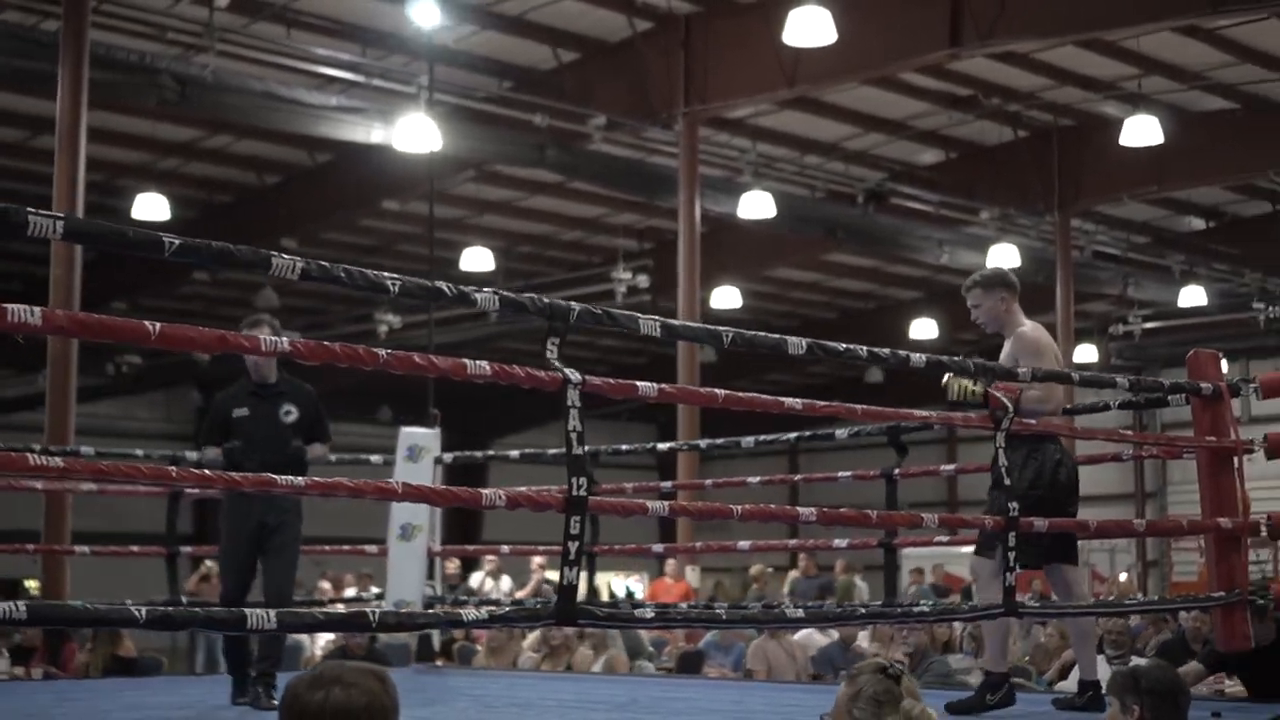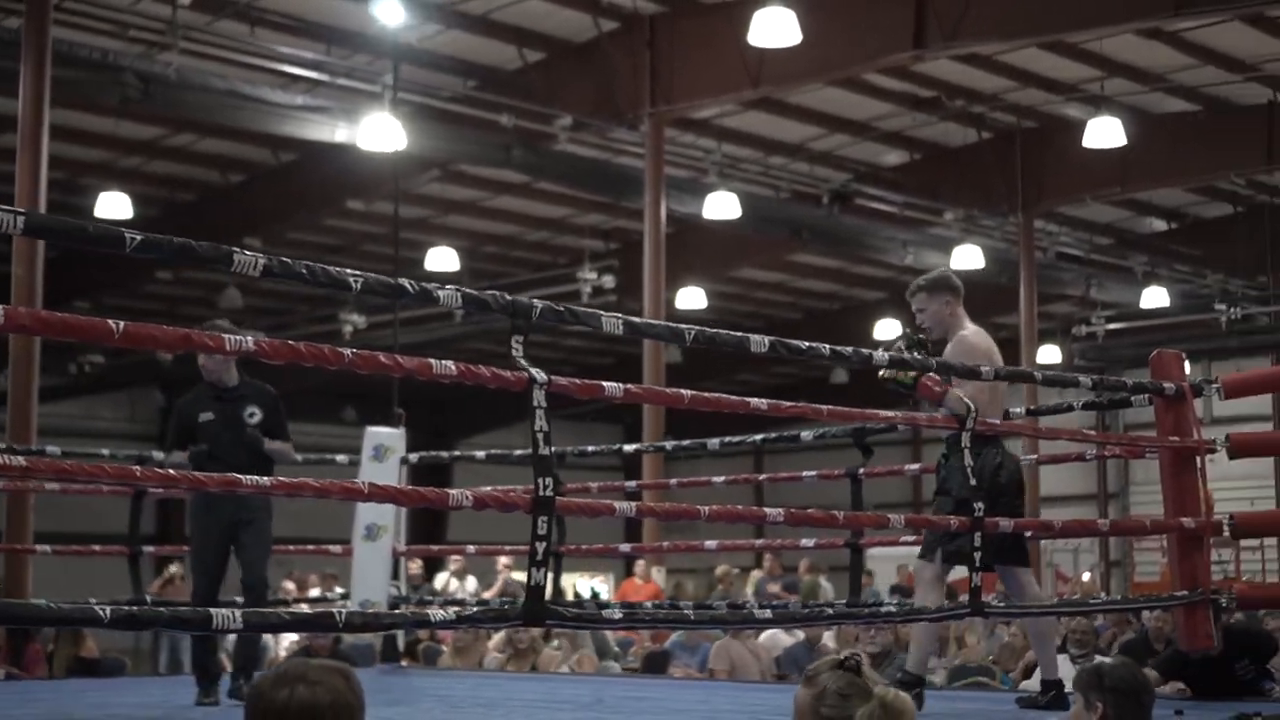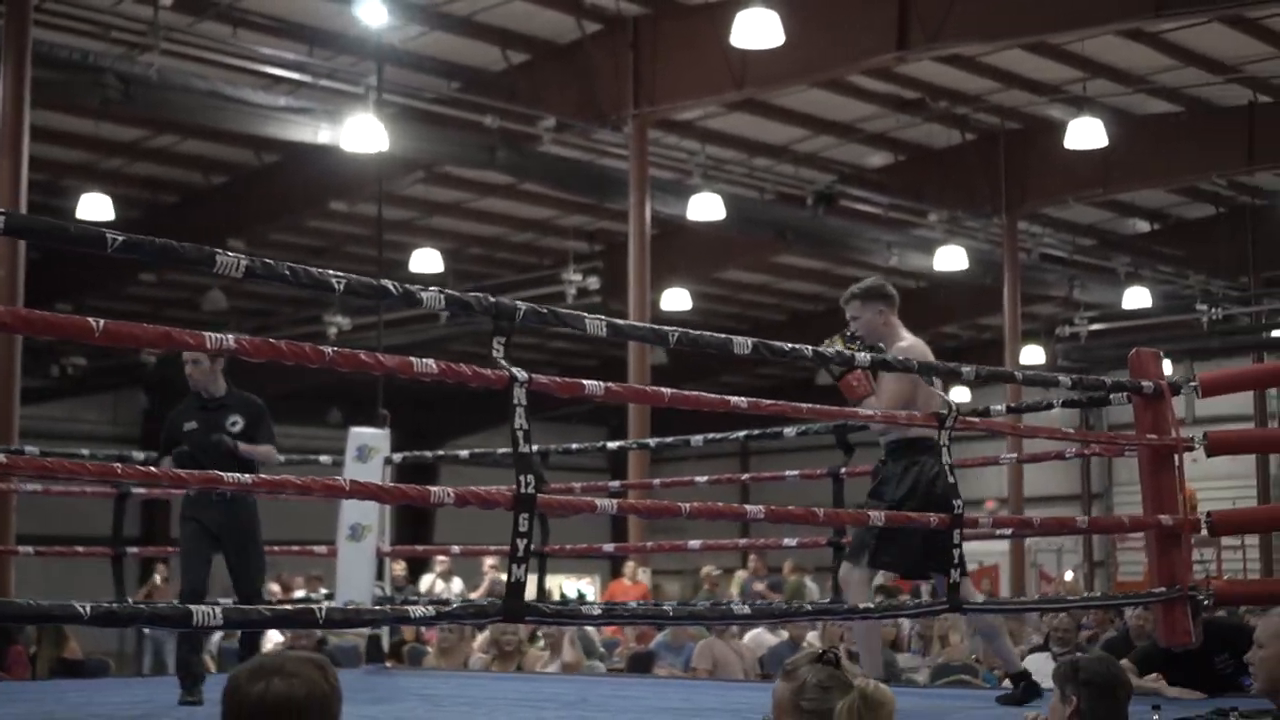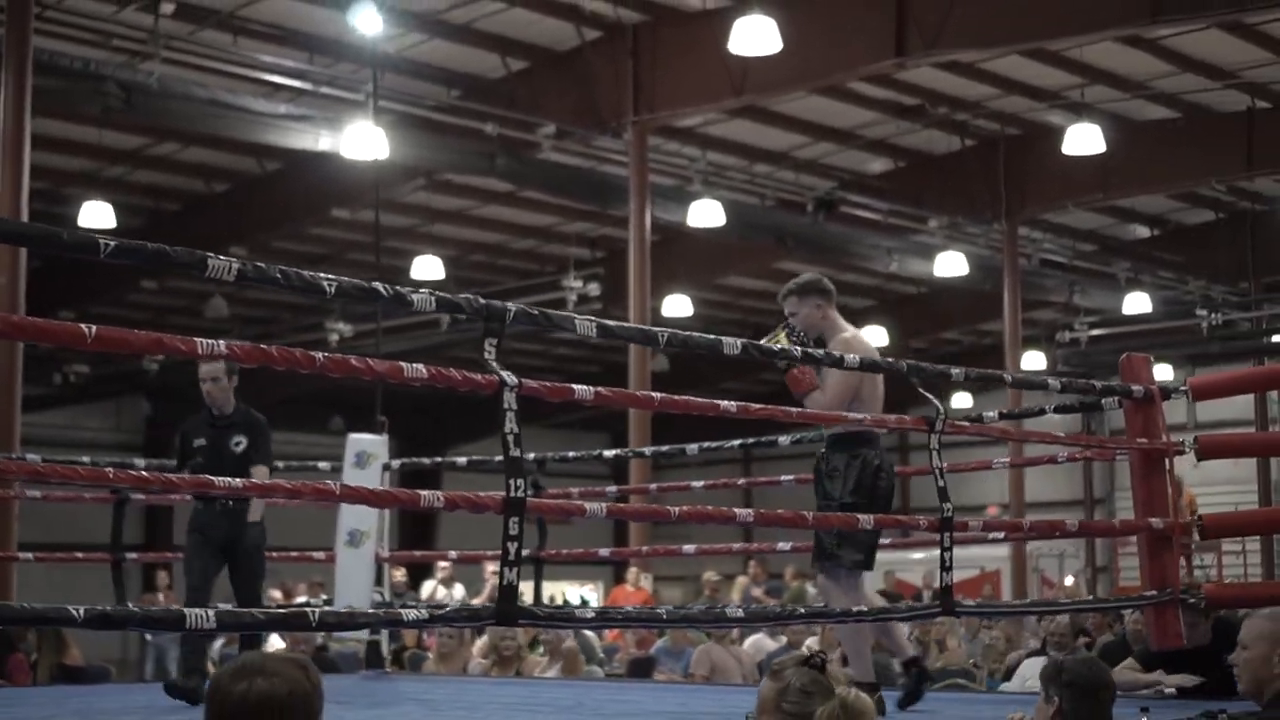
dt=0.2s
person 1, frame 1
left shoulder: (1026, 337)
right shoulder: (1026, 341)
left elbow: (1050, 401)
left wrist: (986, 393)
right wrist: (981, 393)
left hip: (1030, 461)
right hip: (1042, 461)
left knee: (986, 568)
right knee: (1065, 577)
left ankle: (996, 681)
right ankle: (1090, 687)
person 1, frame 2
left shoulder: (966, 343)
right shoulder: (973, 343)
left elbow: (969, 406)
left wrist: (921, 380)
right wrist: (921, 382)
left hip: (972, 466)
right hip: (989, 465)
left knee: (927, 572)
right knee: (1019, 581)
left ankle: (910, 684)
right ankle: (1052, 686)
person 1, frame 3
left shoulder: (901, 352)
right shoulder: (910, 351)
left elbow: (883, 418)
left wrist: (847, 374)
right wrist: (854, 370)
left hip: (910, 471)
right hip: (923, 473)
left knee: (854, 574)
right knee: (956, 587)
right ankle: (1021, 678)
person 1, frame 4
left shoulder: (846, 343)
right shoulder: (846, 345)
left elbow: (829, 411)
right elbow: (834, 407)
left wrist: (794, 366)
right wrist: (801, 363)
left hip: (853, 466)
right hip: (855, 467)
left knee: (835, 583)
right knee: (845, 582)
left ankle: (866, 691)
right ankle: (910, 664)
person 2, frame 1
left shoulder: (303, 396)
right shoulder: (227, 399)
left elbow: (324, 448)
right elbow: (207, 452)
left wrist: (303, 452)
right wrist: (225, 456)
left hip: (284, 503)
right hip: (240, 502)
left knee: (279, 593)
right knee: (233, 594)
left ankle: (265, 683)
right ankle: (241, 680)
person 2, frame 2
left shoulder: (264, 397)
right shoulder: (190, 404)
left elbow: (288, 452)
right elbow: (172, 459)
left wrist: (263, 443)
right wrist: (192, 458)
left hip: (252, 502)
right hip: (210, 503)
left knee: (256, 584)
right knee: (205, 593)
left ankle: (243, 676)
right ankle: (207, 681)
person 2, frame 3
left shoulder: (250, 406)
right shoulder: (180, 414)
left elbow: (270, 455)
right elbow: (165, 466)
left wrist: (236, 447)
right wrist: (177, 462)
left hip: (238, 507)
right hip: (197, 508)
left knee: (251, 595)
right knee: (192, 591)
right ankle: (191, 682)
person 2, frame 4
left shoulder: (255, 424)
right shoulder: (192, 428)
left elbow: (261, 476)
left wrist: (253, 525)
right wrist: (191, 473)
left hip: (243, 521)
right hip: (206, 519)
left knee: (250, 603)
right knee: (197, 596)
right ankle: (192, 680)
